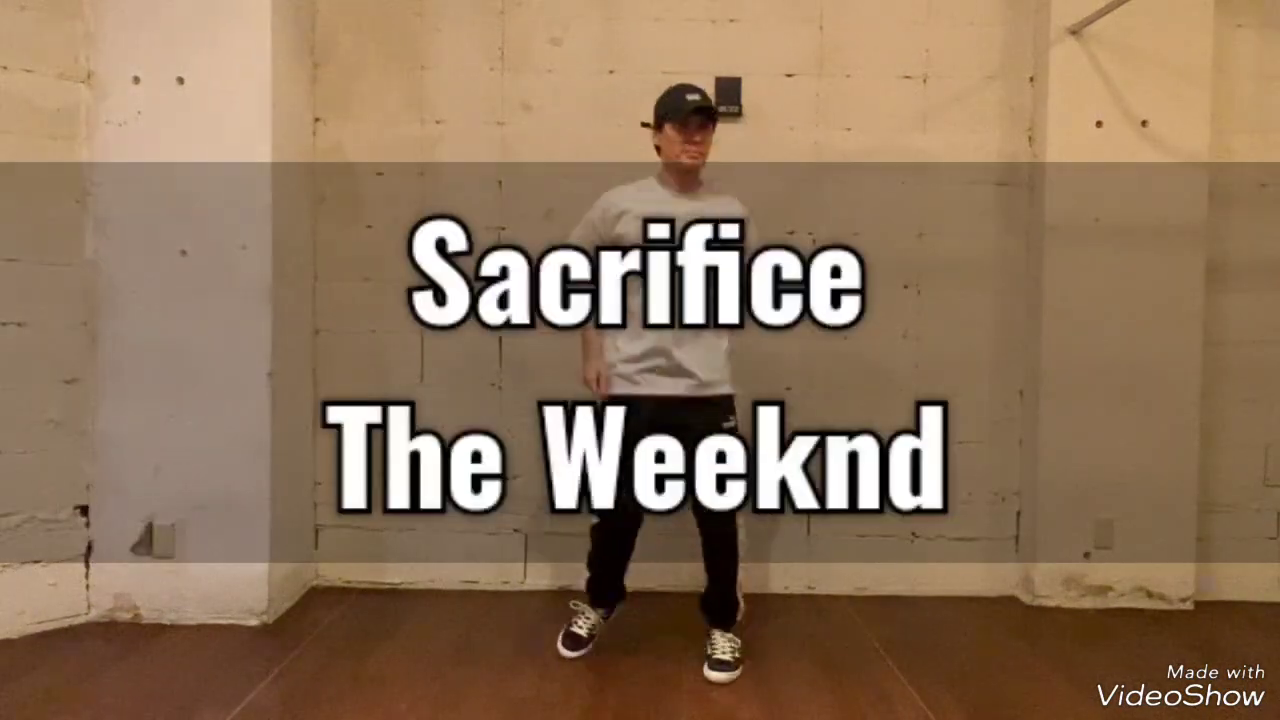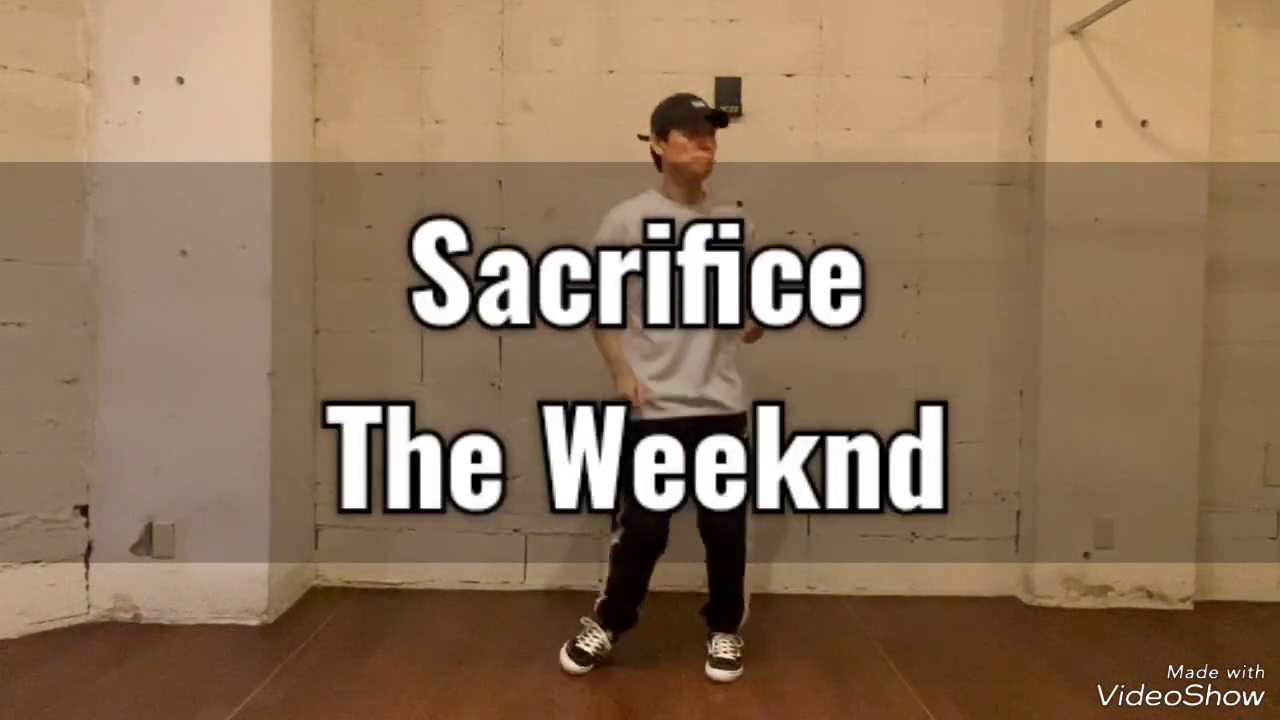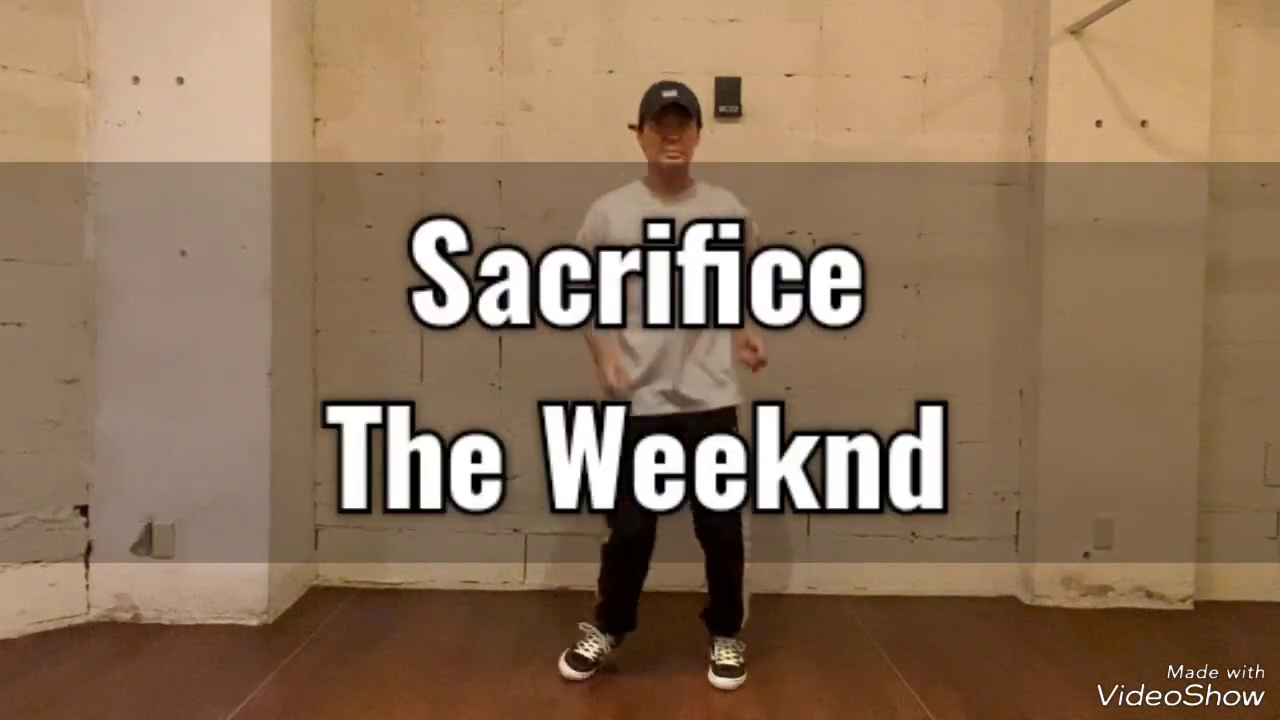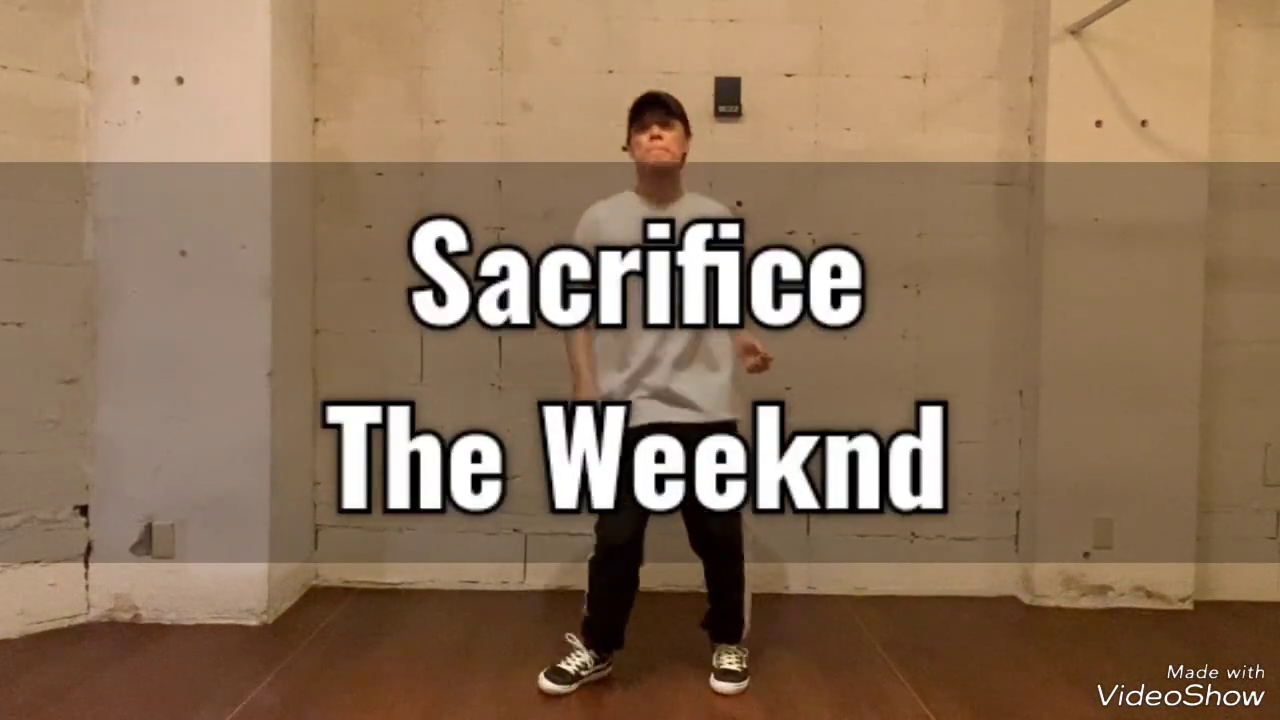
dt=1s
person 1, frame 1
left shoulder: (728, 211)
right shoulder: (619, 204)
right wrist: (593, 351)
left hip: (705, 388)
right hip: (632, 385)
left knee: (718, 513)
right knee: (618, 510)
left ankle: (724, 629)
right ankle: (596, 606)
person 1, frame 2
left shoulder: (728, 220)
right shoulder: (628, 218)
left wrist: (748, 321)
right wrist: (623, 373)
left hip: (720, 404)
right hip: (654, 407)
left knee: (726, 530)
right knee: (643, 531)
left ankle: (724, 631)
right ankle: (604, 625)
person 1, frame 3
left shoulder: (726, 209)
right shoulder: (609, 211)
left wrist: (747, 339)
right wrist: (605, 361)
left hip: (709, 400)
right hip: (637, 401)
left knee: (721, 528)
right knee: (630, 531)
left ankle: (725, 636)
right ankle: (605, 630)
person 1, frame 4
left shoulder: (717, 220)
right shoulder: (602, 220)
left wrist: (747, 346)
right wrist: (585, 390)
left hip: (706, 412)
right hip: (630, 412)
left knee: (722, 540)
right knee: (617, 543)
left ankle: (727, 643)
right ankle: (594, 646)
